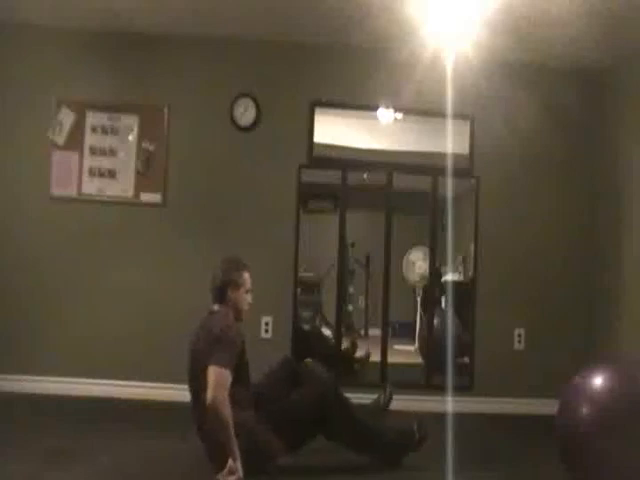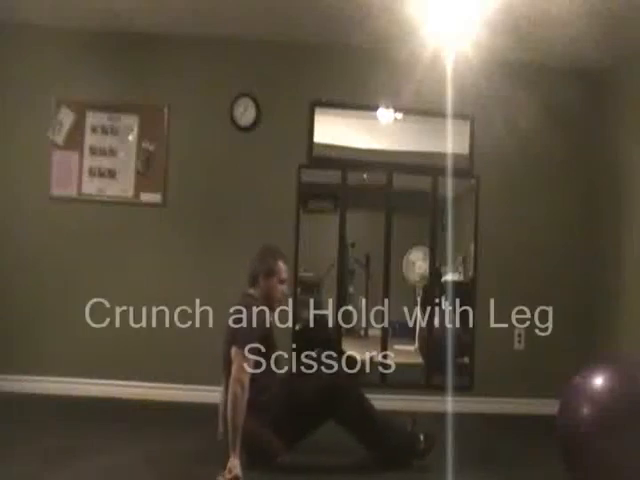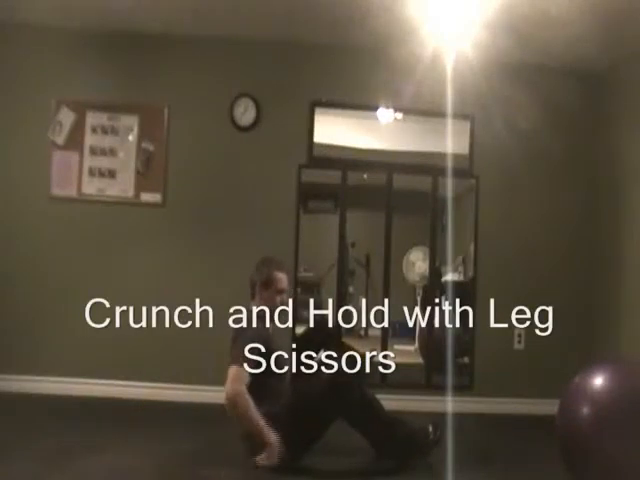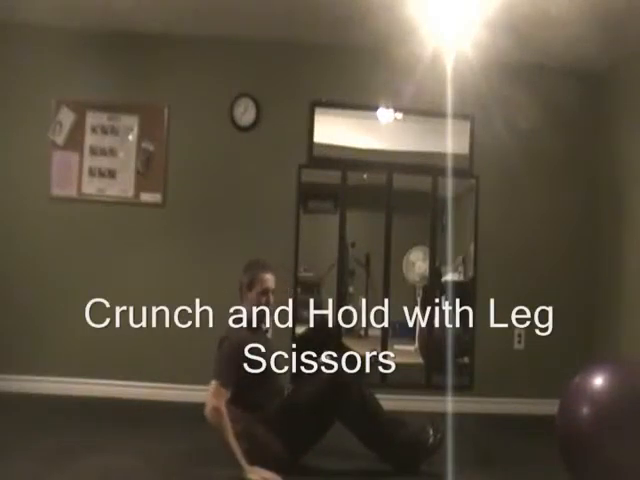
dt=0.7s
person 1, frame 1
left shoulder: (212, 324)
right shoulder: (227, 332)
right elbow: (216, 398)
right wrist: (235, 456)
left hip: (240, 423)
right hip: (246, 443)
left knee: (292, 368)
right knee: (324, 394)
left ankle: (359, 423)
right ankle: (393, 444)
person 1, frame 2
left shoulder: (251, 311)
right shoulder: (253, 317)
right elbow: (239, 382)
right wrist: (235, 456)
left hip: (265, 411)
right hip: (262, 430)
right knee: (336, 385)
right ankle: (398, 446)
person 1, frame 3
left shoulder: (259, 329)
right shoulder: (251, 336)
right elbow: (233, 392)
right wrist: (268, 438)
left hip: (282, 418)
right hip: (277, 440)
right knee: (340, 381)
right ankle: (404, 443)
person 1, frame 4
left shoulder: (257, 332)
right shoulder: (236, 342)
right elbow: (214, 407)
left hip: (279, 423)
right hip: (270, 445)
right knee: (338, 382)
right ankle: (403, 450)
